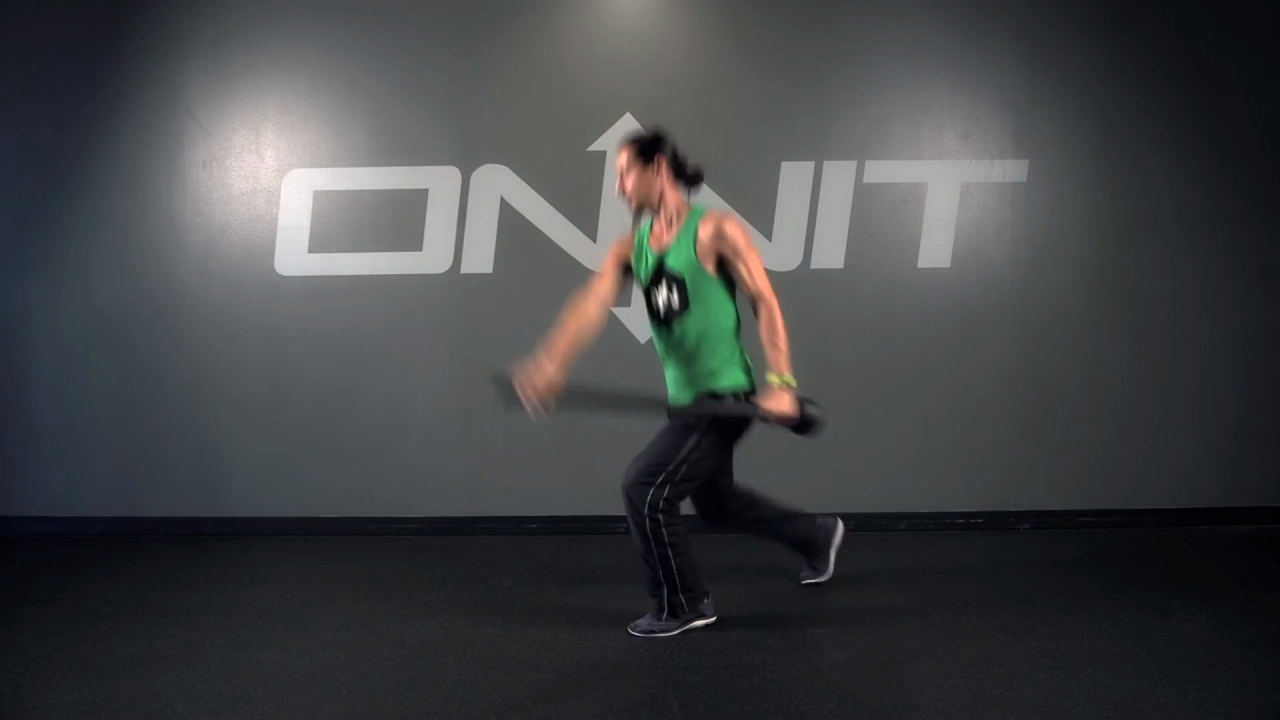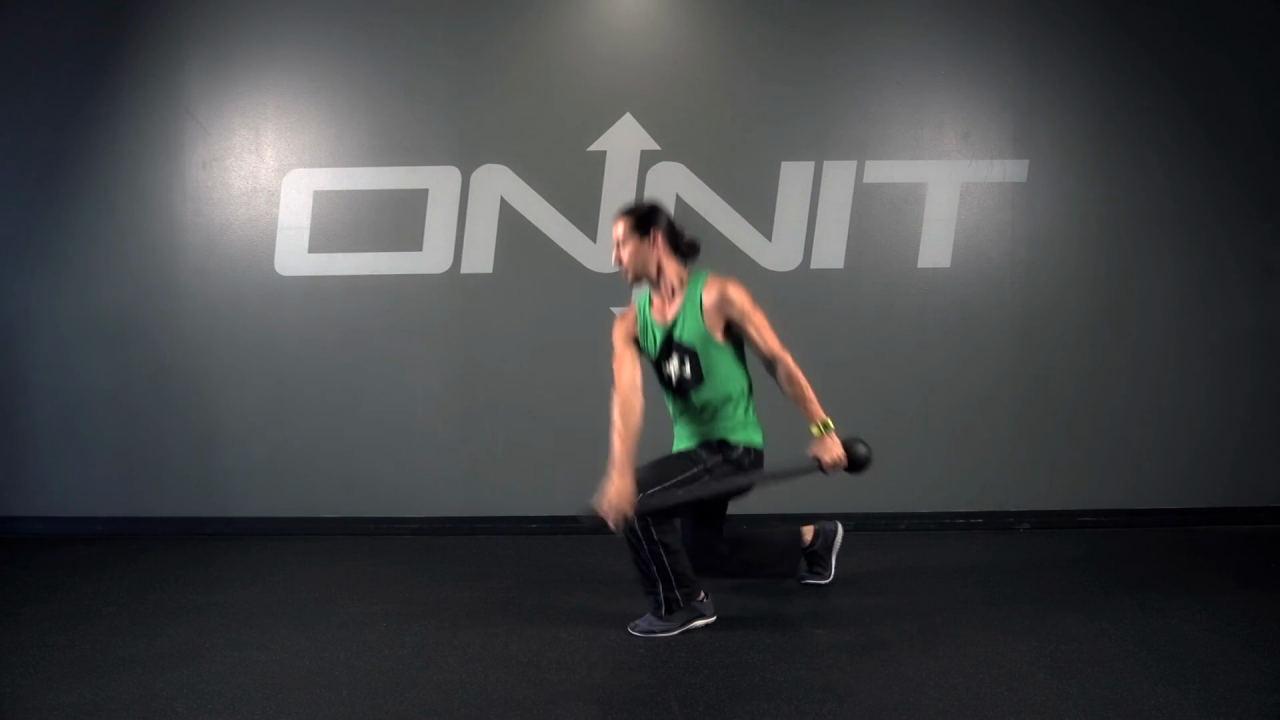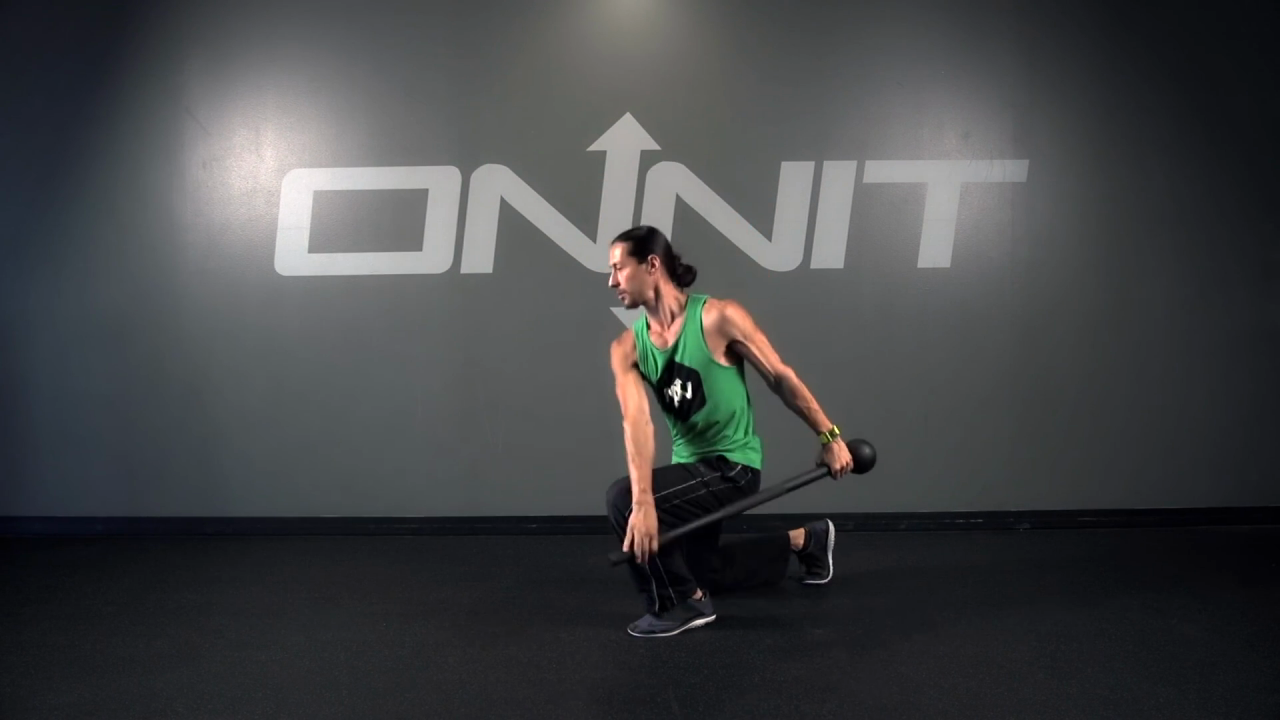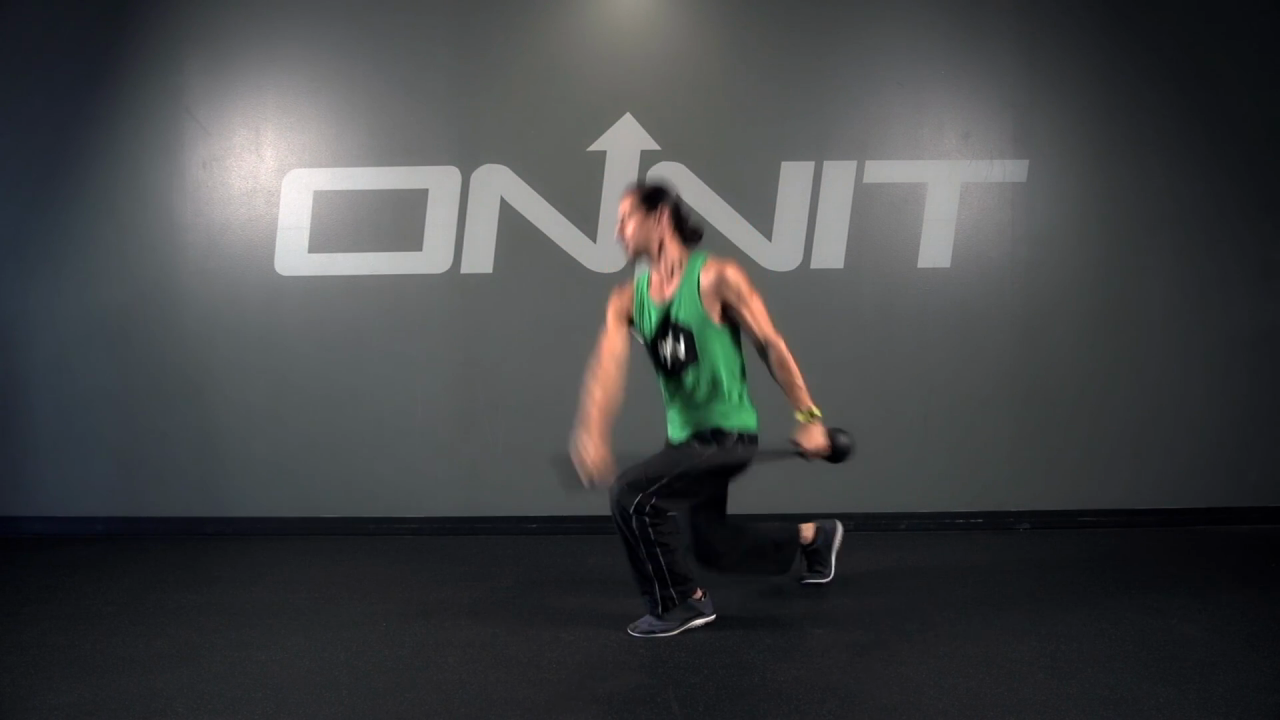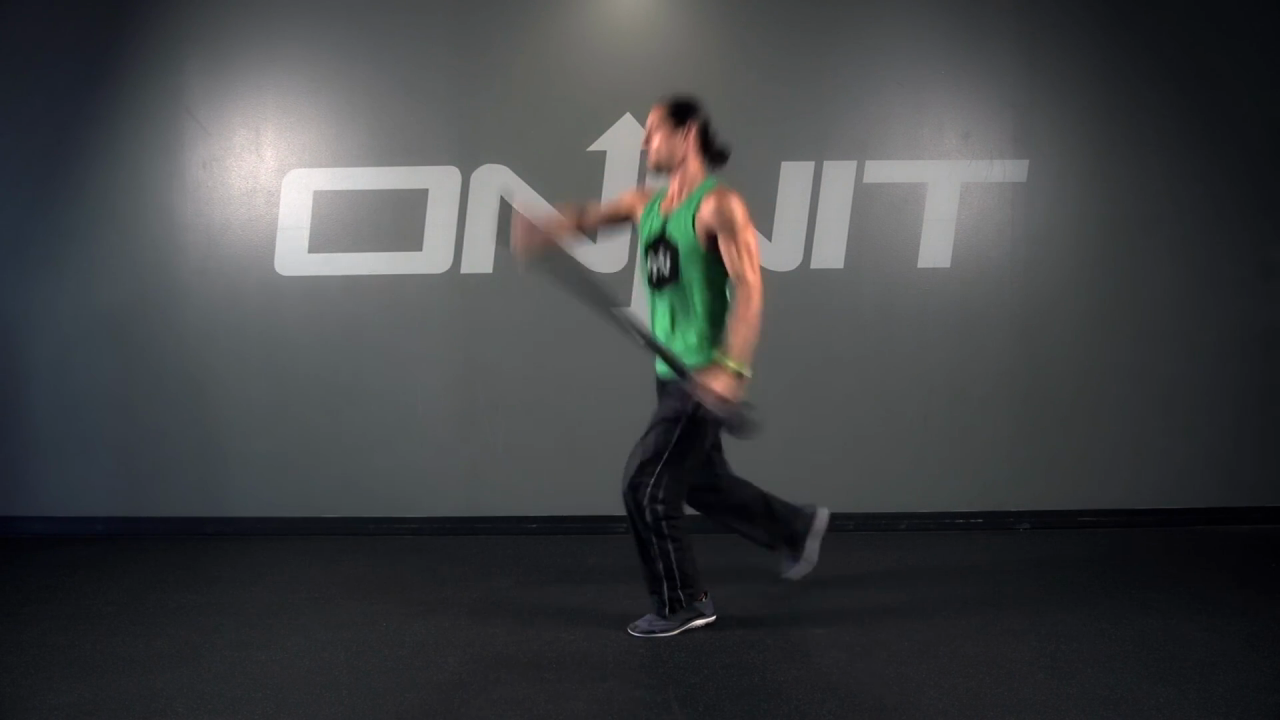
dt=0.2s
person 1, frame 1
left shoulder: (713, 229)
right shoulder: (630, 246)
left elbow: (764, 303)
right elbow: (590, 311)
left wrist: (779, 381)
right wrist: (550, 365)
left hip: (722, 397)
right hip: (680, 399)
left knee: (647, 492)
right knee: (715, 502)
left ankle: (687, 604)
right ankle: (815, 531)
person 1, frame 2
left shoulder: (717, 296)
right shoulder: (628, 324)
left elbow: (778, 360)
right elbow: (627, 395)
left wrist: (822, 429)
right wrist: (619, 470)
left hip: (734, 448)
right hip: (690, 448)
left knee: (639, 499)
right knee: (705, 552)
left ankle: (684, 604)
right ankle: (814, 539)
person 1, frame 3
left shoulder: (717, 318)
right shoulder: (627, 347)
left elbow: (781, 377)
right elbow: (637, 423)
left wrist: (829, 437)
right wrist: (644, 503)
left hip: (733, 465)
right hip: (690, 463)
left knee: (620, 498)
right knee: (703, 569)
left ankle: (680, 604)
right ankle: (808, 540)
person 1, frame 4
left shoulder: (716, 278)
right shoulder: (627, 302)
left elbow: (773, 346)
right elbow: (609, 368)
left wrist: (808, 417)
right wrist: (593, 436)
left hip: (726, 434)
right hip: (685, 437)
left knee: (631, 494)
right knee: (712, 549)
left ankle: (681, 604)
right ankle: (812, 539)
person 1, frame 5
left shoulder: (721, 205)
right shoulder: (651, 203)
left elbow: (749, 291)
right elbow: (586, 219)
left wrist: (730, 368)
right wrist: (543, 229)
left hip: (706, 376)
right hip: (674, 375)
left knee: (645, 484)
right knee: (704, 485)
left ankle: (683, 604)
right ankle: (798, 525)
